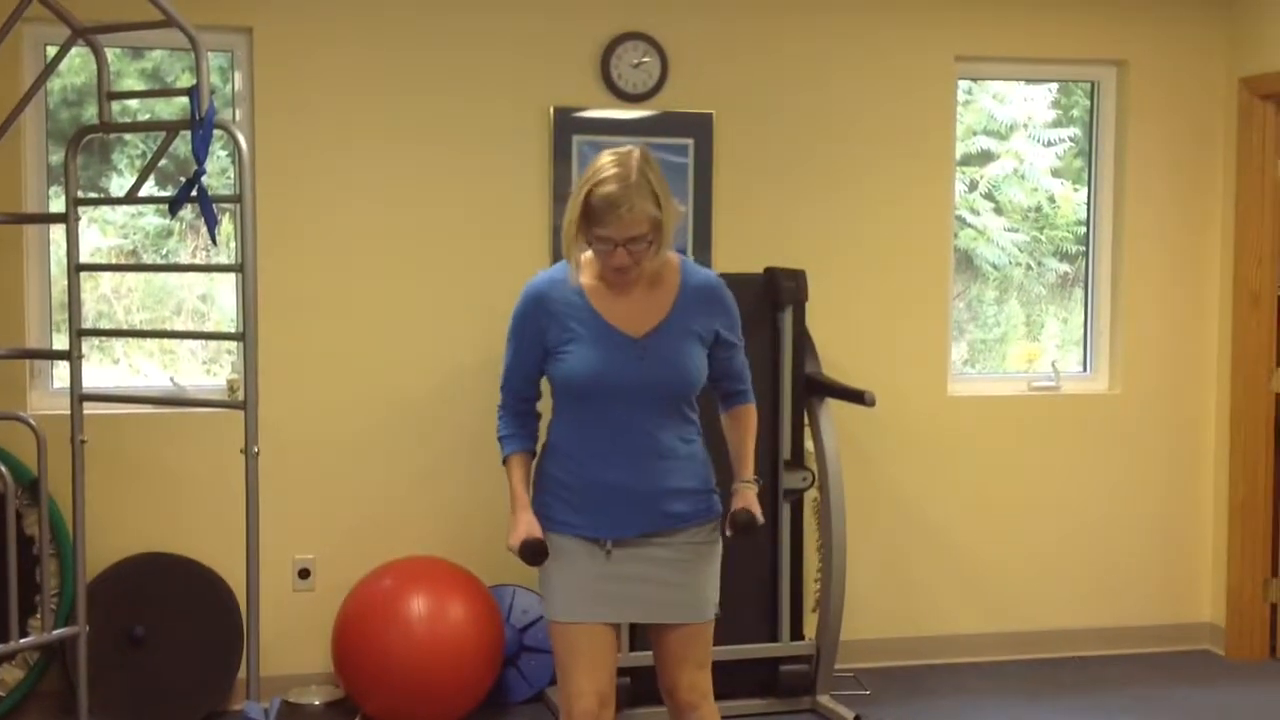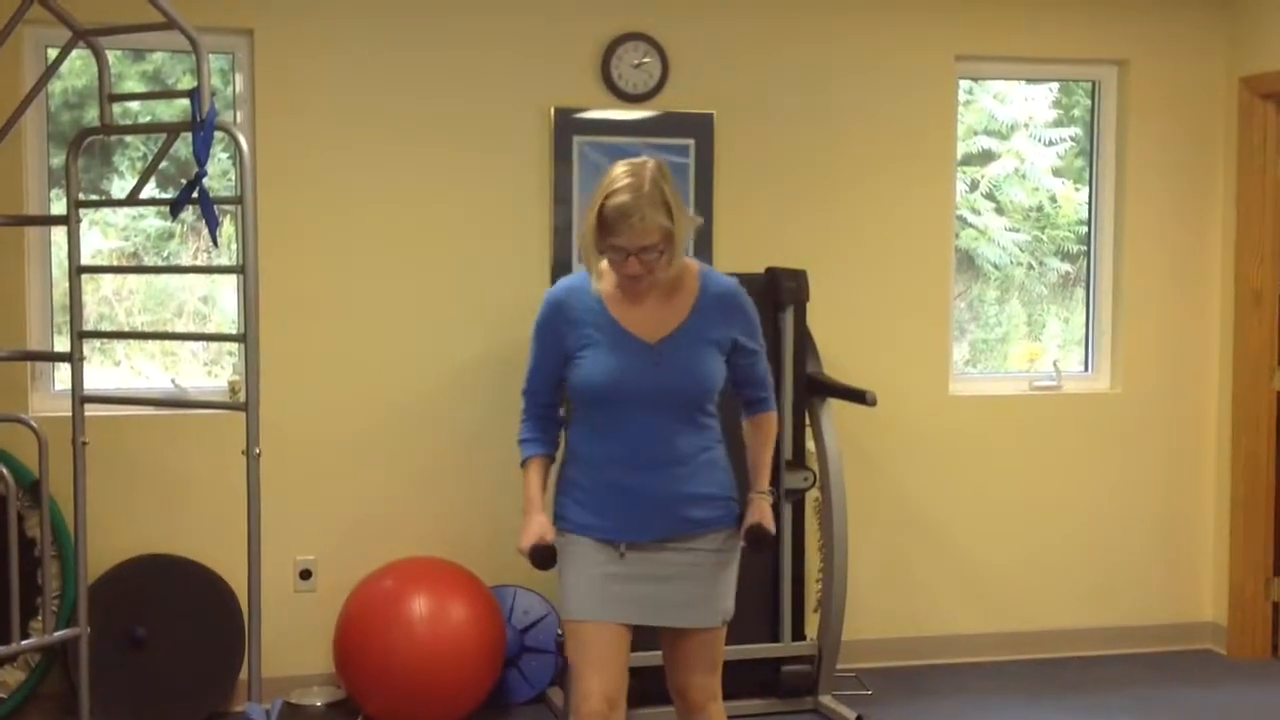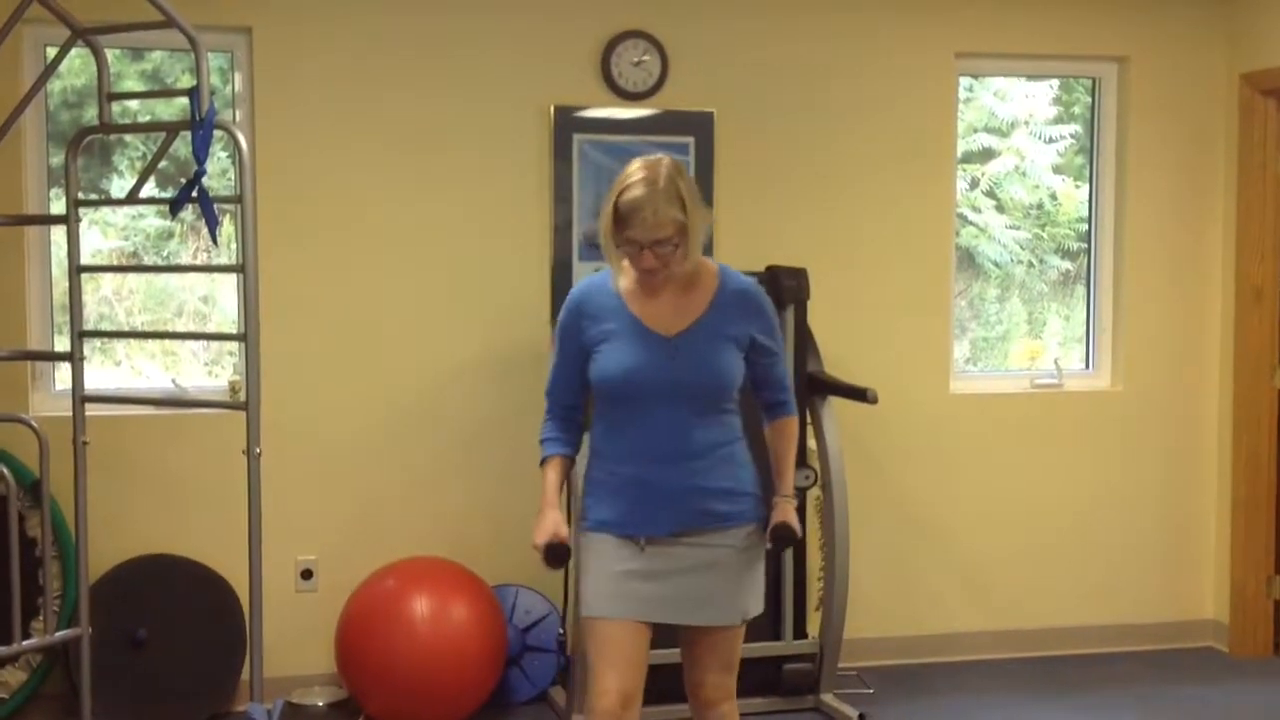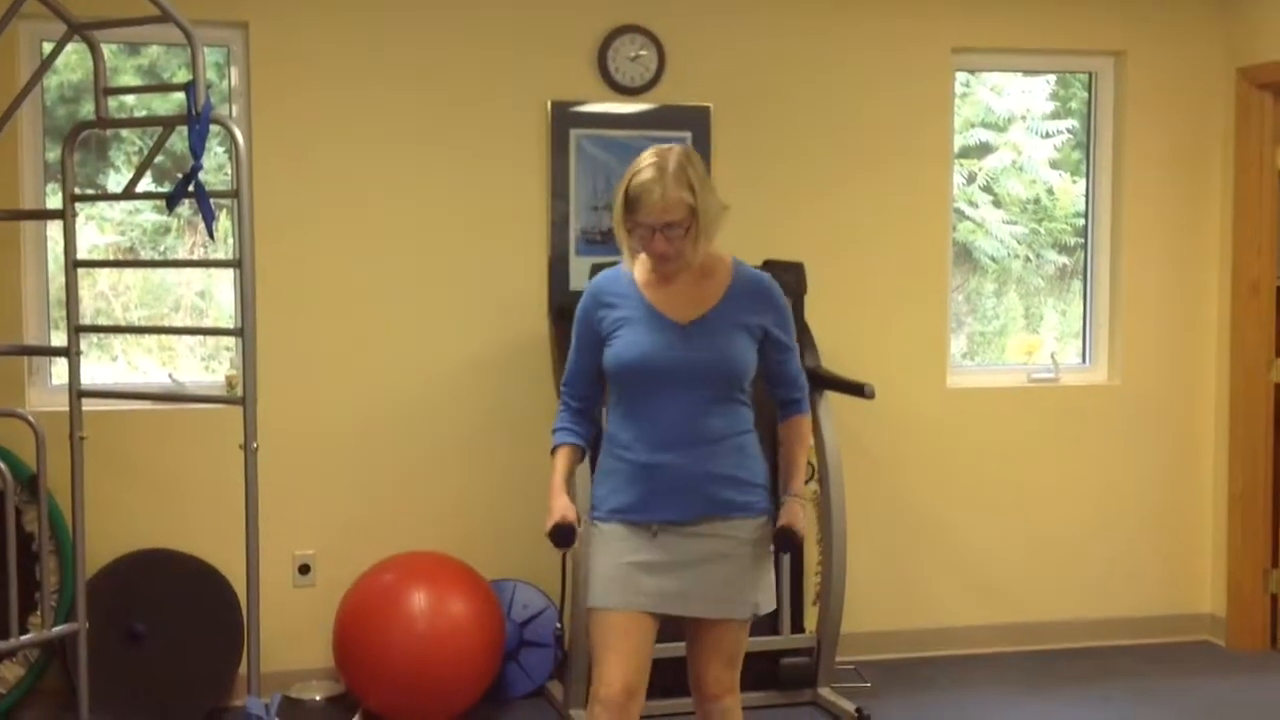
dt=0.2s
person 1, frame 1
left shoulder: (705, 294)
right shoulder: (546, 299)
left elbow: (736, 391)
right elbow: (516, 407)
left wrist: (745, 482)
right wrist: (521, 505)
left hip: (681, 526)
right hip: (579, 530)
person 1, frame 2
left shoulder: (725, 301)
right shoulder: (567, 305)
left elbow: (759, 398)
right elbow: (540, 413)
left wrist: (760, 491)
right wrist: (535, 508)
left hip: (698, 530)
right hip: (596, 533)
person 1, frame 3
left shoulder: (743, 300)
right shoulder: (588, 304)
left elbow: (778, 402)
right elbow: (562, 414)
left wrist: (784, 494)
right wrist: (550, 504)
left hip: (721, 528)
right hip: (617, 530)
person 1, frame 4
left shoulder: (756, 294)
right shoulder: (605, 295)
left elbow: (792, 400)
right elbow: (577, 404)
left wrist: (794, 494)
right wrist: (558, 489)
left hip: (730, 519)
right hip: (627, 518)
